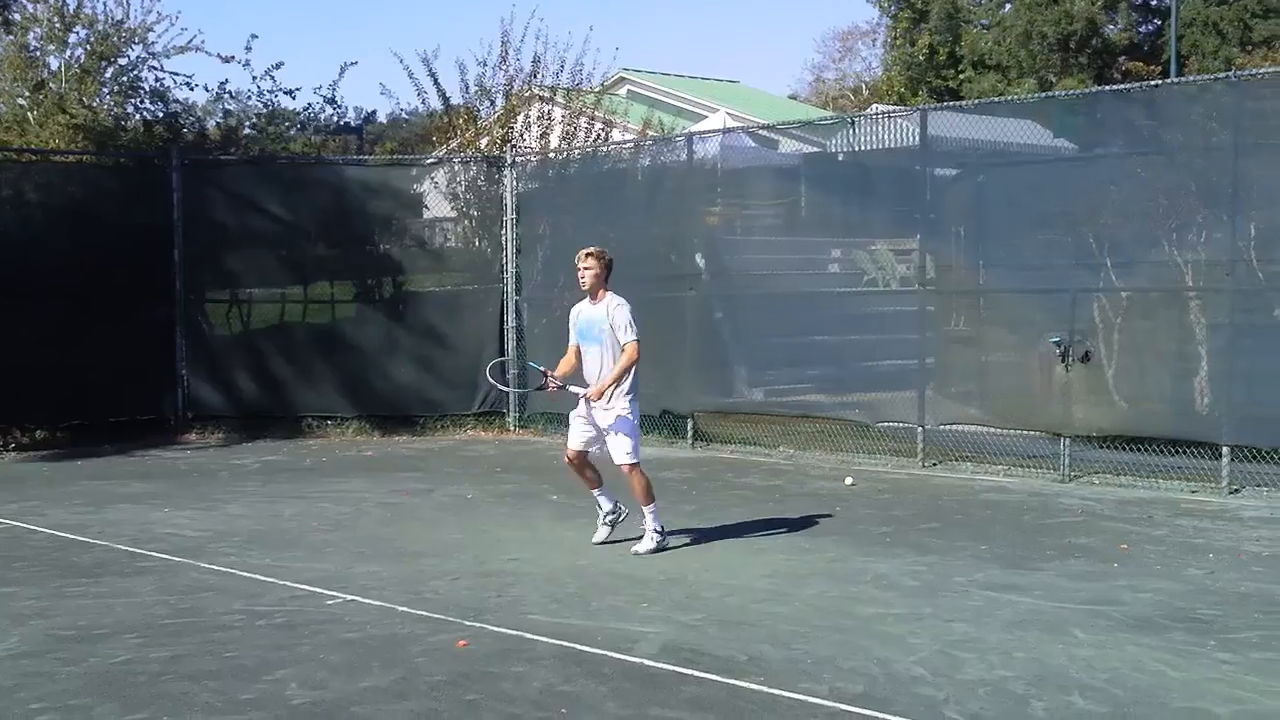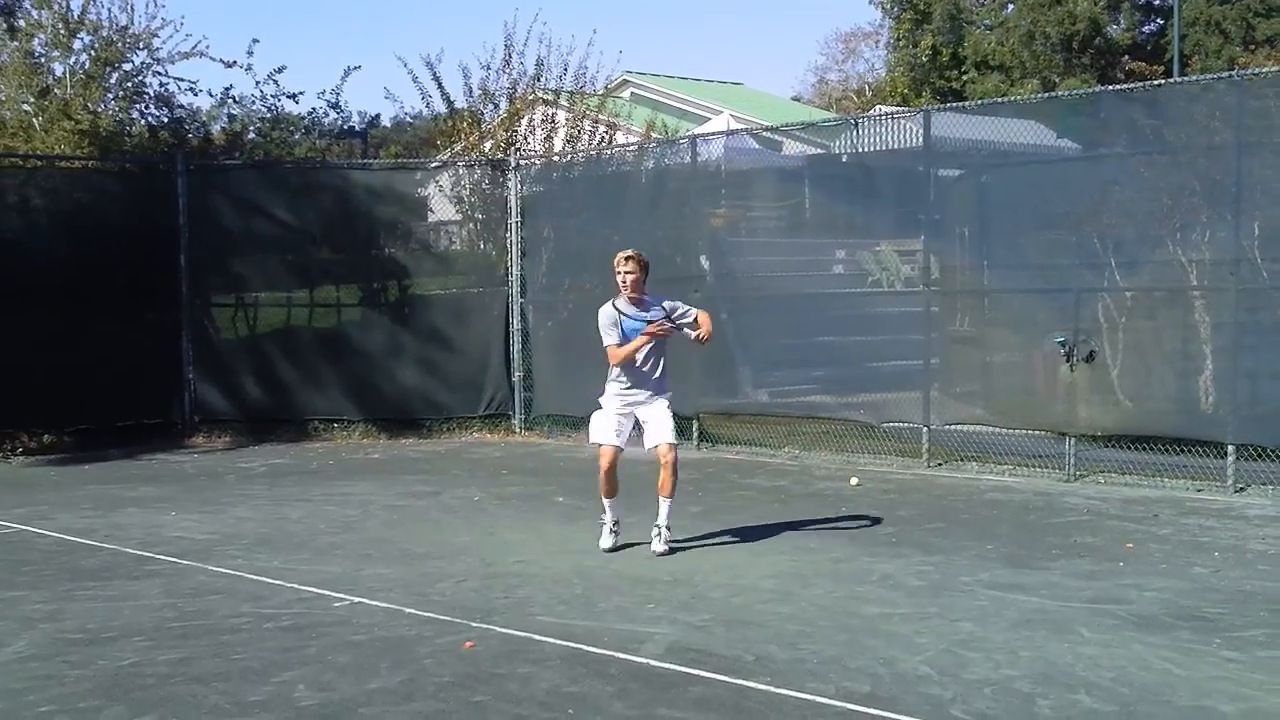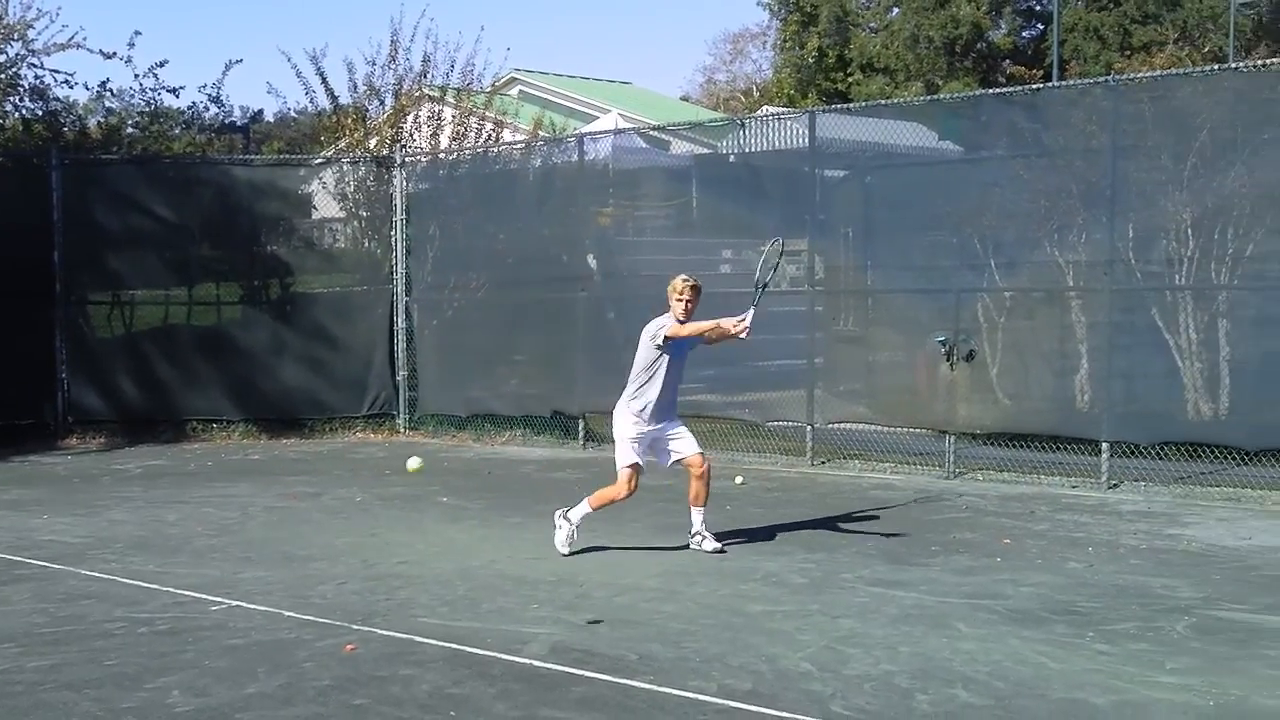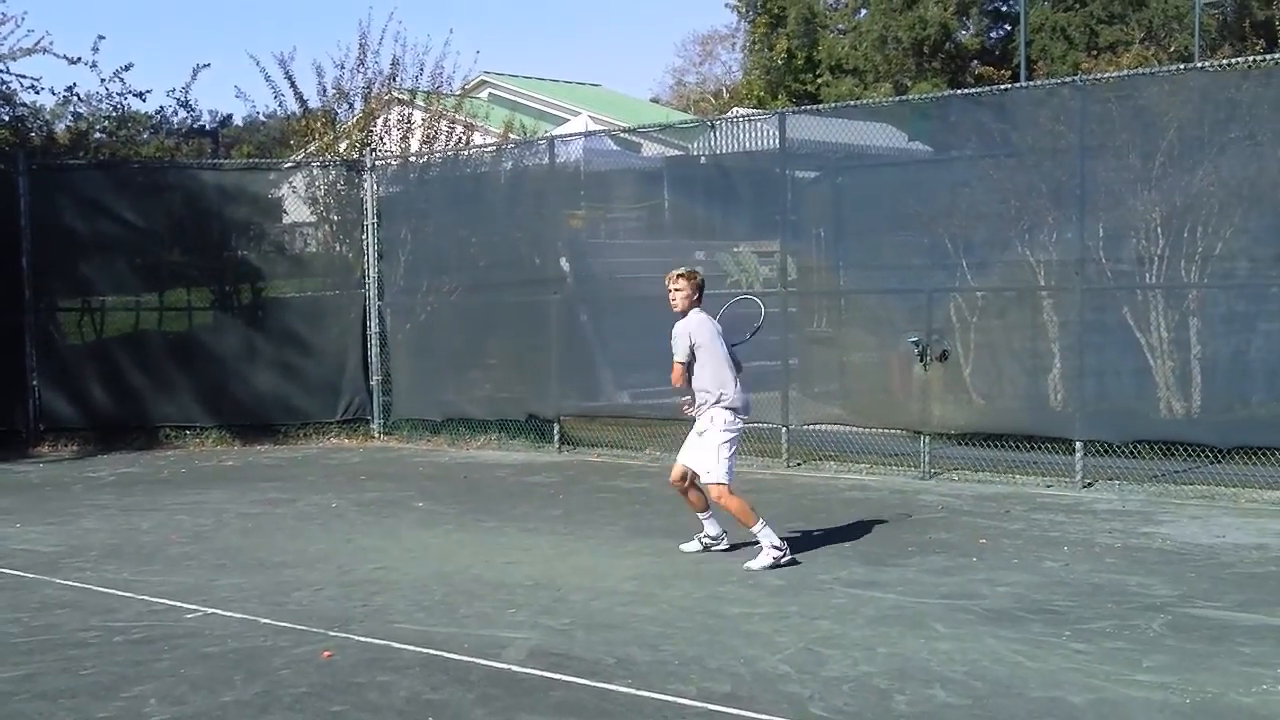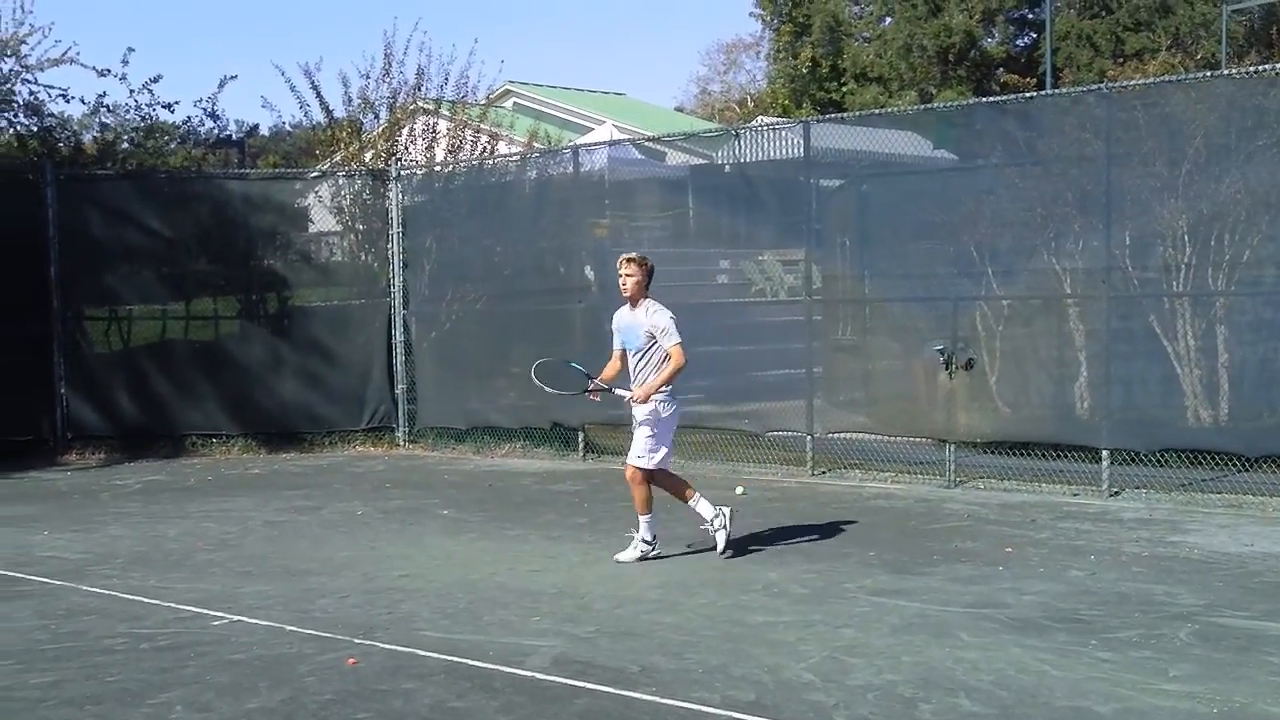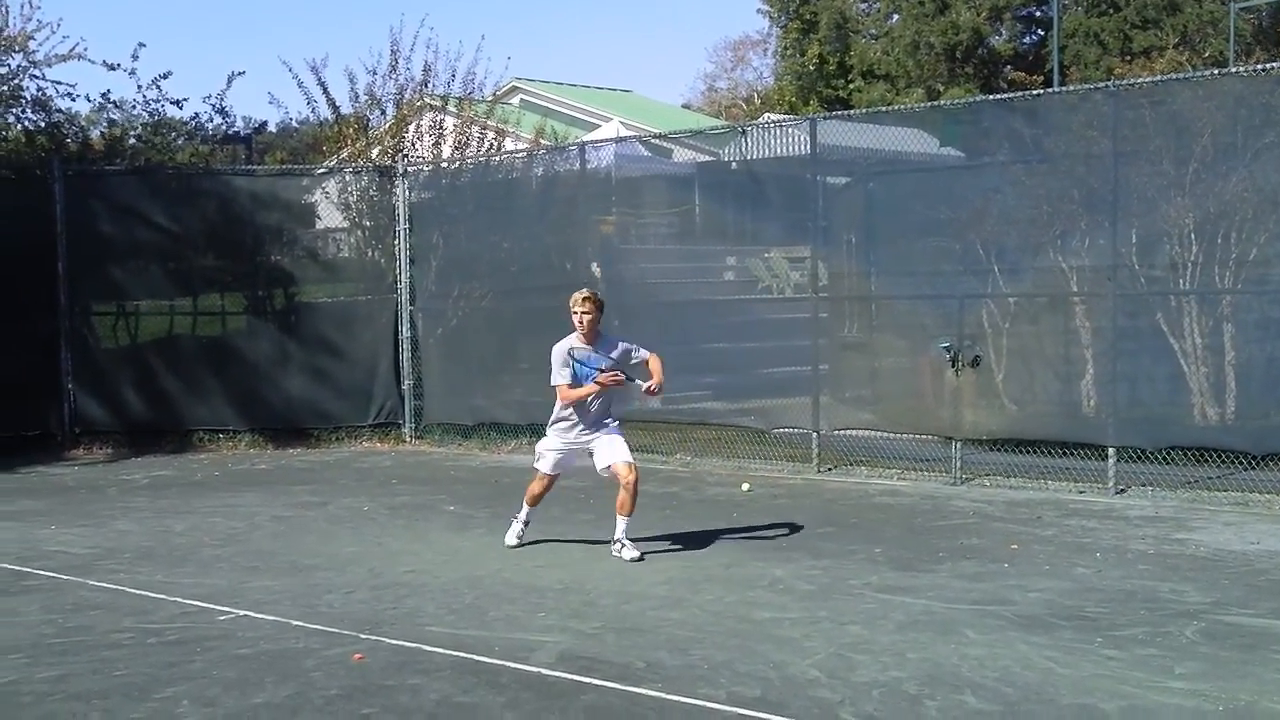
dt=0.7s
person 1, frame 1
left shoulder: (617, 307)
right shoulder: (577, 311)
left elbow: (632, 353)
right elbow: (573, 355)
left wrist: (605, 386)
right wrist: (558, 374)
left hip: (618, 400)
right hip: (590, 398)
left knee: (629, 466)
right knee: (574, 457)
left ankle: (654, 530)
right ankle: (611, 509)
person 1, frame 2
left shoulder: (662, 307)
right shoulder: (608, 312)
left elbow: (700, 315)
right elbow: (616, 359)
left wrist: (705, 328)
right wrist: (645, 337)
left hip: (654, 397)
right hip: (618, 398)
left knee: (668, 458)
right knee: (607, 463)
left ankle: (662, 527)
right ankle: (610, 522)
person 1, frame 3
left shoulder: (688, 332)
right shoulder: (663, 326)
left elbow: (705, 336)
right elbow: (682, 331)
left wrist: (729, 331)
right wrist: (720, 323)
left hip: (666, 419)
right hip: (633, 417)
left knee: (700, 467)
right knee: (625, 487)
left ankle: (696, 531)
right ankle: (568, 519)
person 1, frame 4
left shoulder: (684, 327)
right shoulder: (706, 324)
left elbow: (679, 379)
right elbow: (735, 367)
left wrist: (691, 392)
left hip: (720, 416)
right hip: (710, 414)
left knee: (719, 492)
right knee: (678, 478)
left ankle: (774, 546)
right ankle: (713, 534)
person 1, frame 5
left shoulder: (659, 315)
right shoulder: (620, 318)
left elbow: (679, 358)
right elbow: (617, 361)
left wrist: (649, 388)
right wrist: (600, 381)
left hip: (658, 406)
right hip: (642, 406)
left knee: (634, 473)
right knee: (656, 473)
left ankle: (646, 540)
right ankle: (714, 515)
person 1, frame 6
left shoulder: (616, 347)
right shoulder: (562, 349)
left elbow: (651, 357)
right elbow: (565, 397)
left wrist: (657, 378)
right wrist: (598, 386)
left hip: (603, 427)
right hip: (566, 429)
left knee: (628, 477)
right knee: (542, 484)
left ankle: (620, 538)
right ankle: (522, 520)
